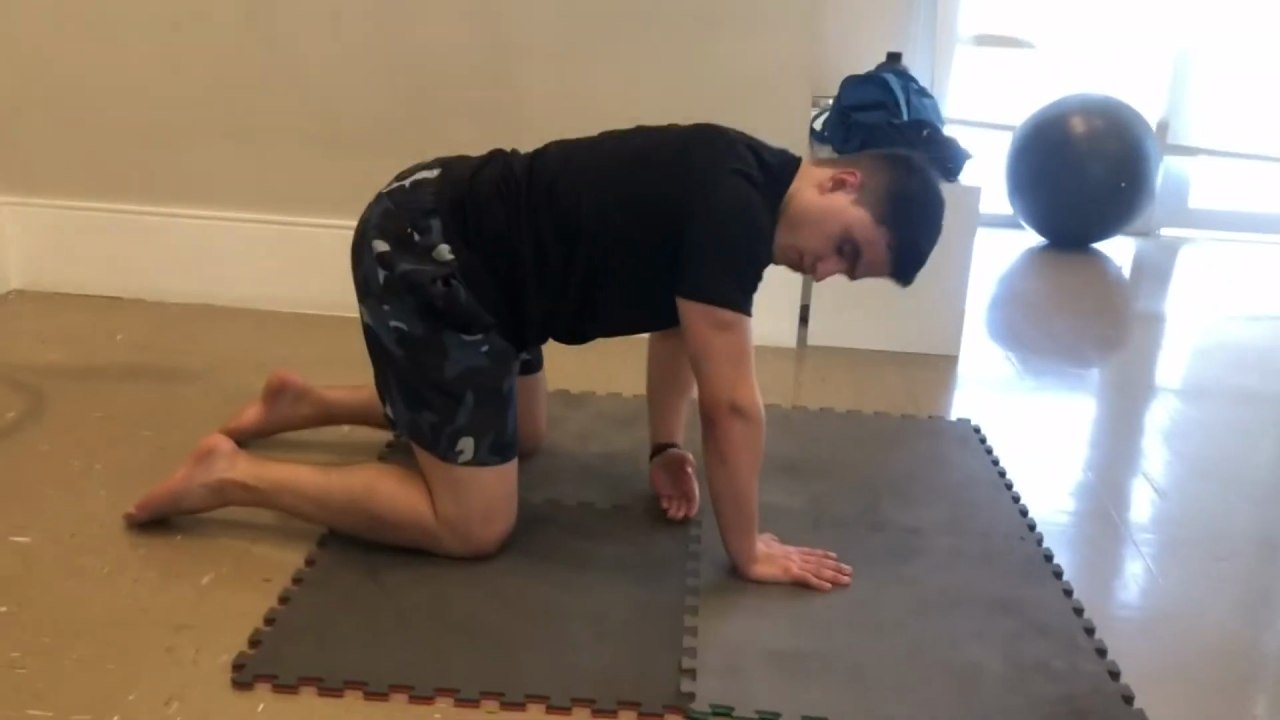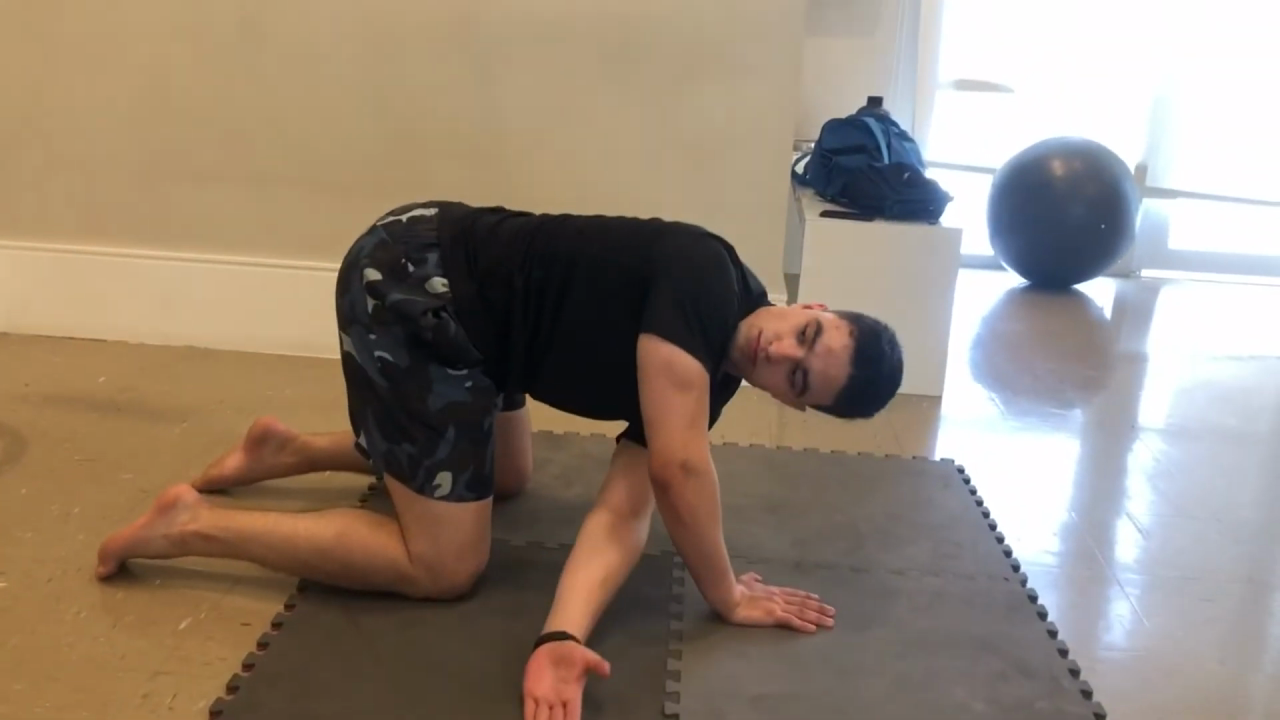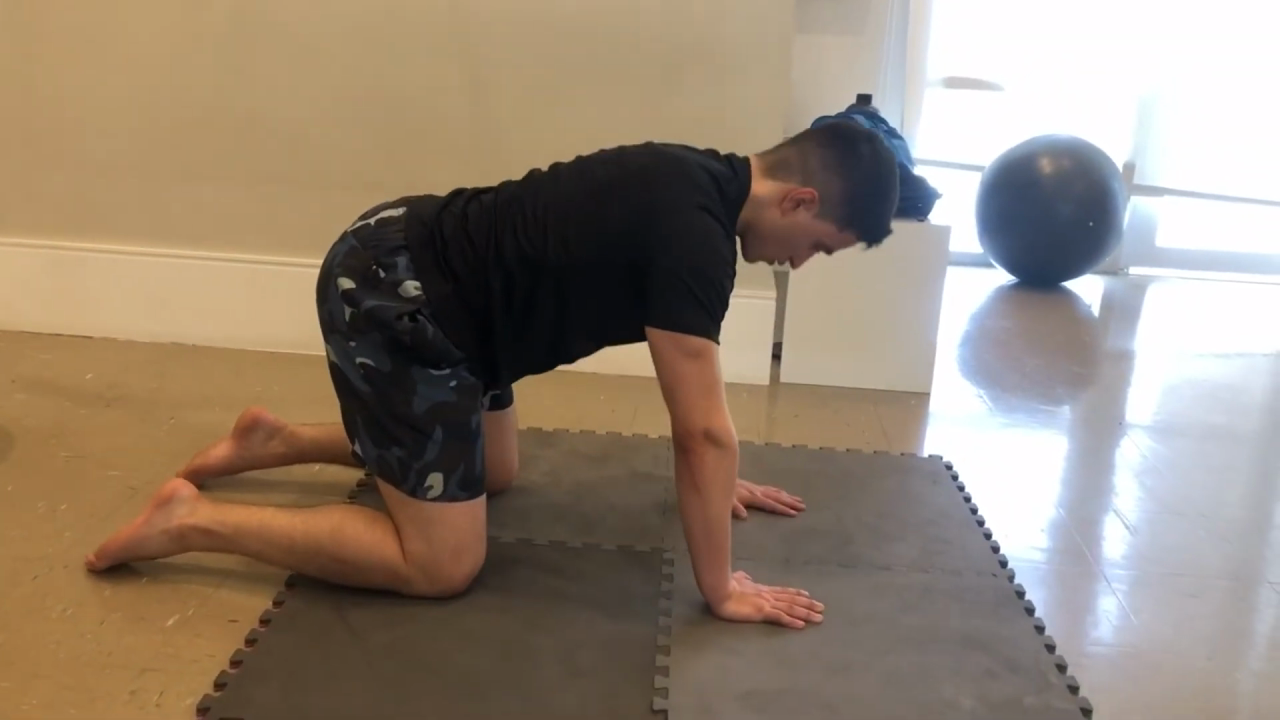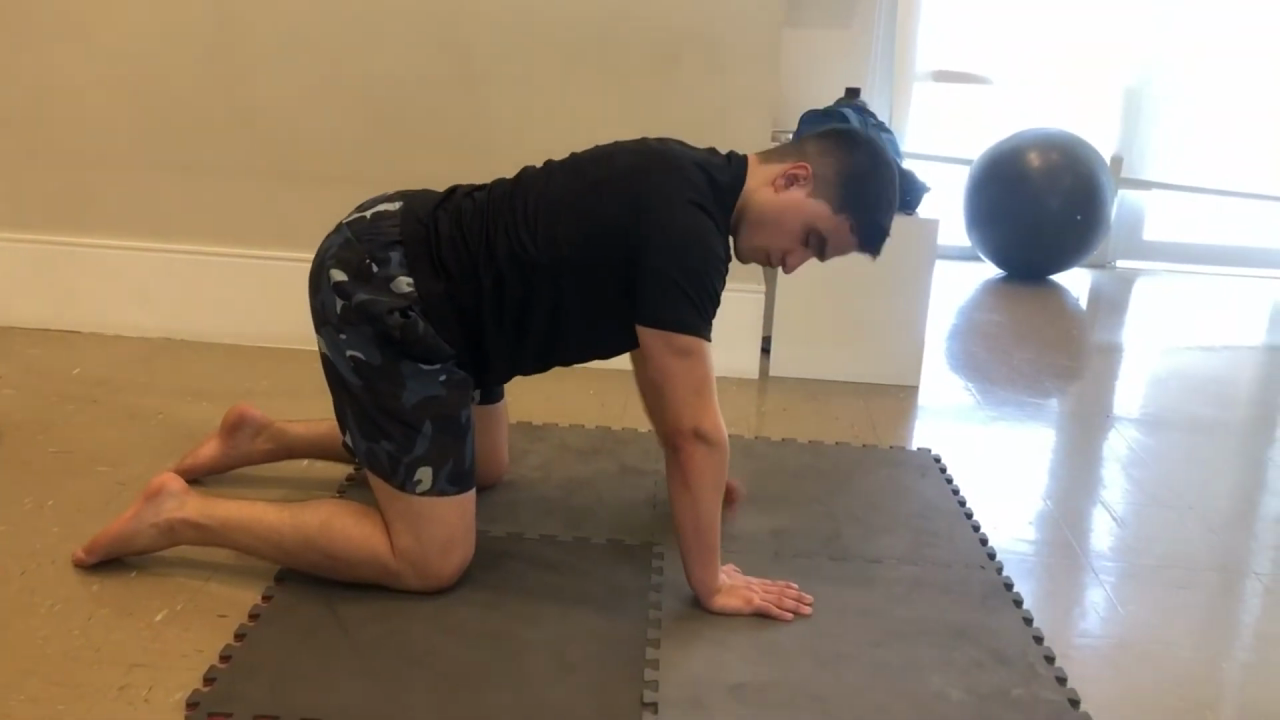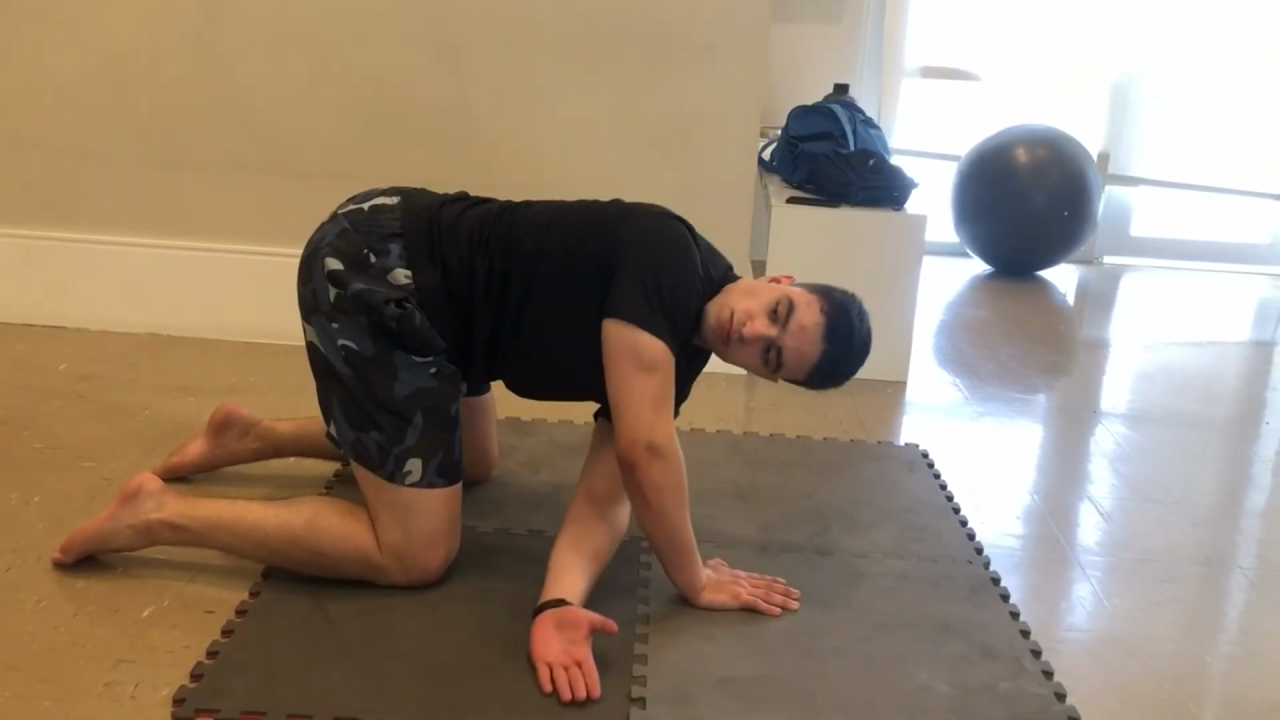
dt=1s
person 1, frame 1
left shoulder: (744, 195)
right shoulder: (733, 204)
left elbow: (675, 320)
right elbow: (731, 404)
left wrist: (666, 448)
right wrist: (748, 551)
left hip: (452, 244)
right hip: (421, 256)
left knee: (520, 437)
right knee: (475, 525)
left ankle: (307, 401)
right ankle: (234, 476)
person 1, frame 2
left shoulder: (711, 373)
right shoulder: (706, 280)
left elbow: (622, 511)
right elbow: (679, 467)
left wrist: (560, 638)
right wrist: (727, 595)
left hip: (443, 300)
right hip: (410, 280)
left knee: (506, 477)
right knee: (446, 565)
left ankle: (288, 448)
right ankle: (195, 525)
person 1, frame 3
left shoulder: (695, 188)
right shoulder: (694, 231)
right elbow: (703, 431)
left wrist: (714, 479)
right wrist: (720, 587)
left hip: (408, 268)
right hip: (391, 297)
left knee: (491, 473)
right knee: (442, 564)
left ankle: (276, 439)
right ankle: (191, 521)
person 1, frame 4
left shoulder: (689, 190)
right shoulder: (685, 226)
left elbow: (647, 341)
right elbow: (697, 429)
left wrist: (694, 470)
right wrist: (709, 581)
left hip: (404, 267)
right hip: (381, 290)
left knee: (481, 468)
right knee: (431, 558)
left ankle: (264, 436)
right ankle: (181, 514)
person 1, frame 5
left shoulder: (681, 348)
right shoulder: (667, 260)
left elbow: (607, 488)
right elbow: (646, 449)
left wrist: (559, 605)
right wrist: (694, 580)
left hip: (403, 283)
right hip: (370, 270)
left knee: (472, 465)
right knee: (415, 551)
left ankle: (252, 432)
right ankle: (162, 514)
